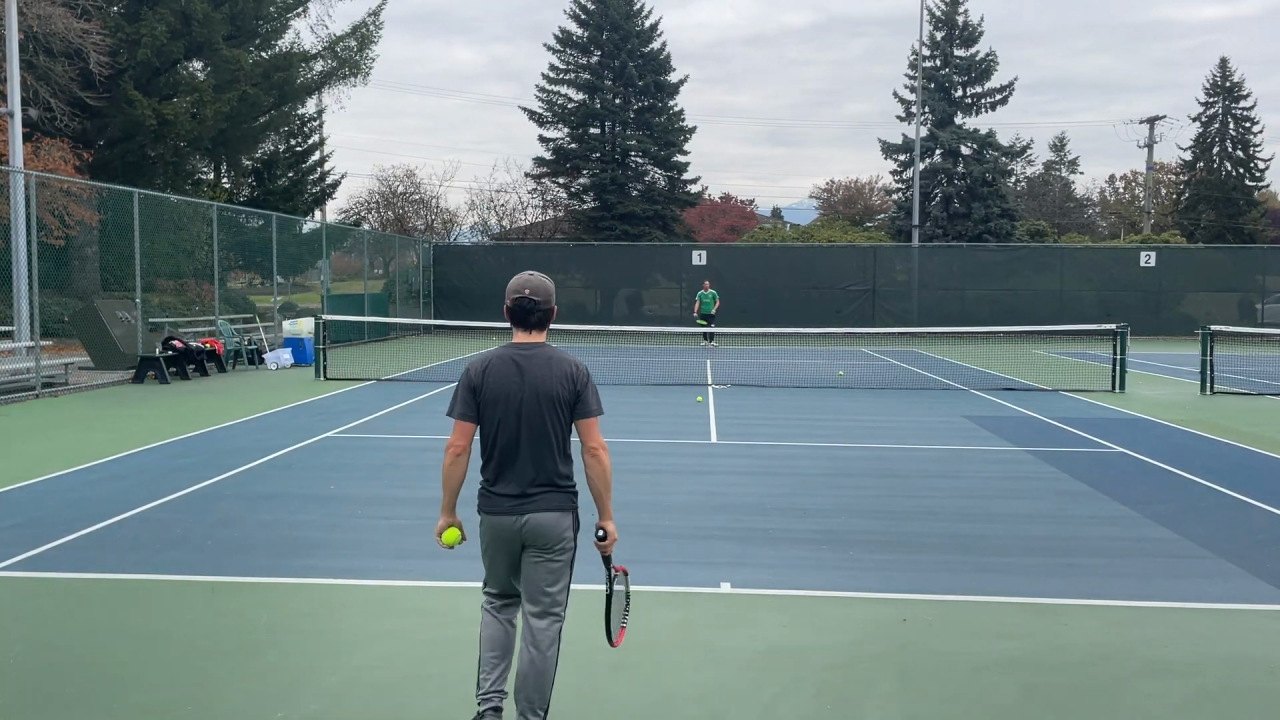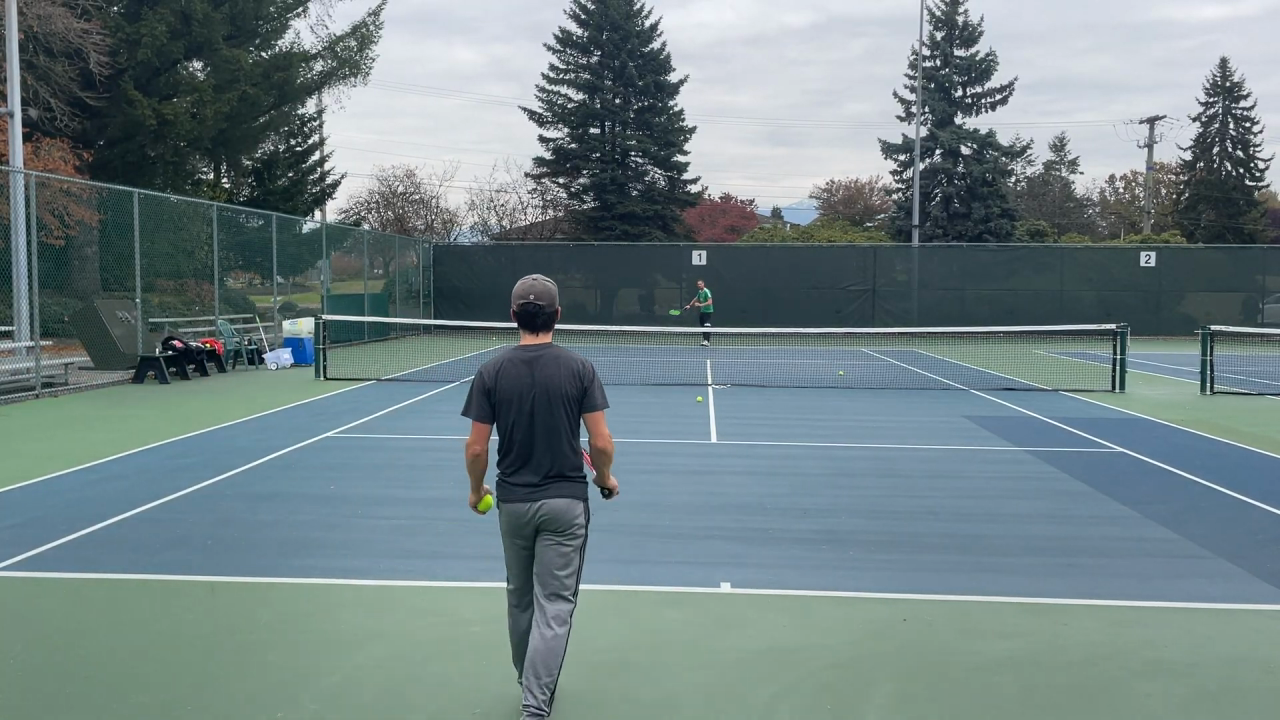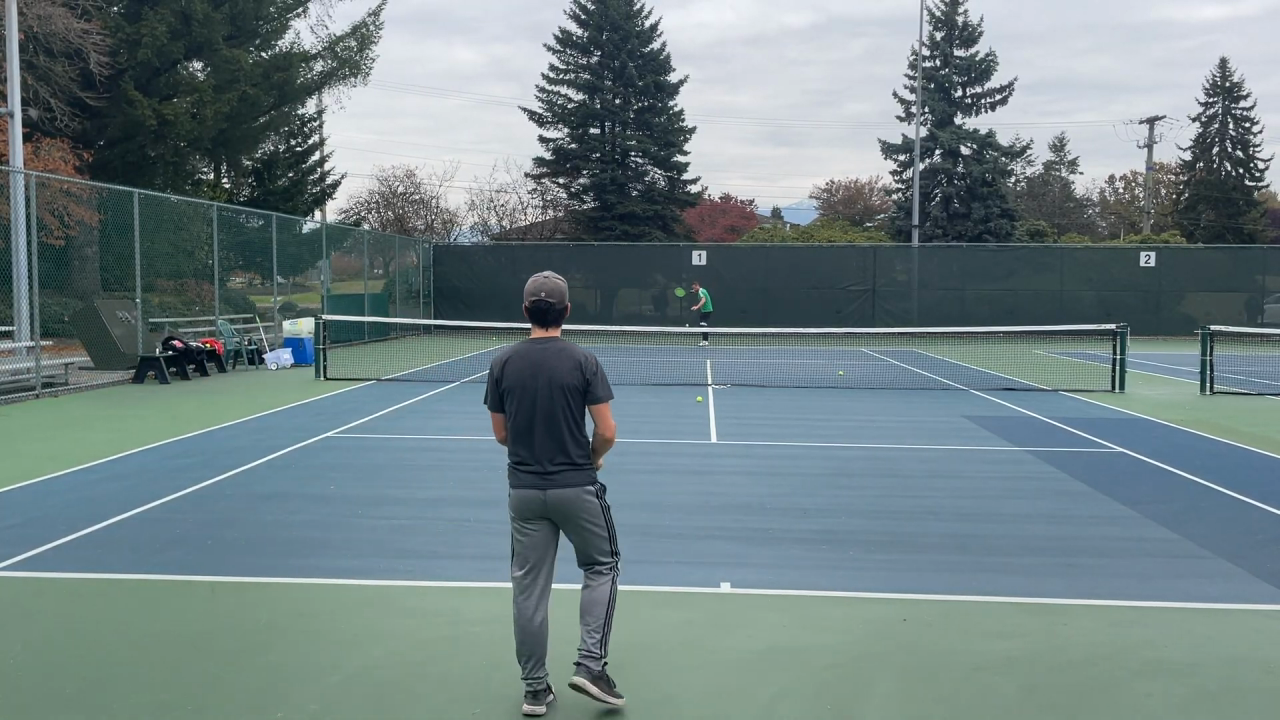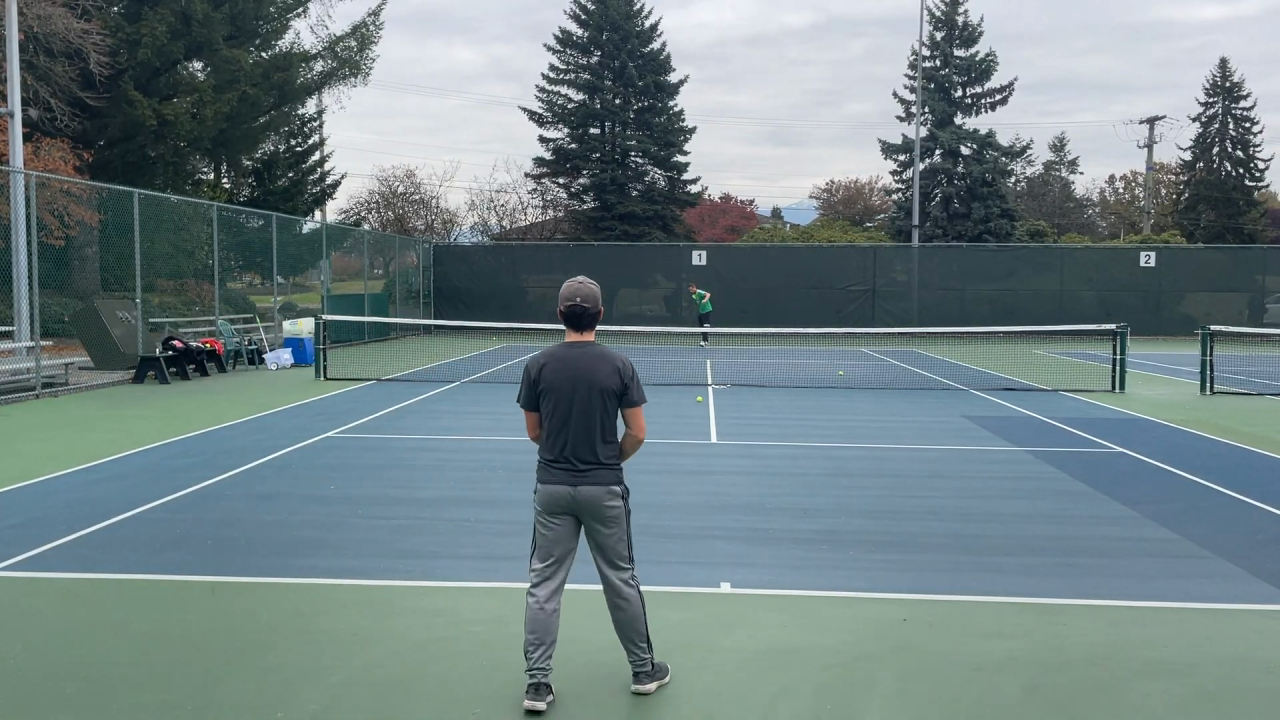
dt=0.3s
person 1, frame 1
left shoulder: (479, 370)
right shoulder: (573, 371)
left elbow: (458, 449)
right elbow: (594, 450)
left wrist: (447, 511)
right wrist: (606, 516)
left hip: (497, 513)
right hip: (553, 515)
left knee: (498, 605)
right knee: (543, 622)
person 1, frame 2
left shoulder: (492, 371)
right shoulder: (579, 368)
left elbow: (476, 447)
right elbow: (601, 441)
left wrist: (476, 488)
right wrist: (606, 478)
left hip: (514, 503)
right hip: (566, 502)
left knee: (521, 599)
right knee: (555, 608)
person 1, frame 3
left shoulder: (502, 363)
right shoulder: (583, 361)
left elbow: (501, 434)
right elbow: (607, 431)
left hip: (523, 490)
right hip: (576, 487)
left knee: (529, 589)
right knee: (602, 568)
right ankle: (590, 666)
person 1, frame 4
left shoulder: (538, 364)
right shoulder: (619, 365)
left elbow: (534, 432)
right elbow: (636, 435)
left hip: (552, 487)
right hip: (603, 489)
left knee: (544, 581)
right knee: (619, 579)
left ankle: (538, 679)
right ankle: (643, 669)
